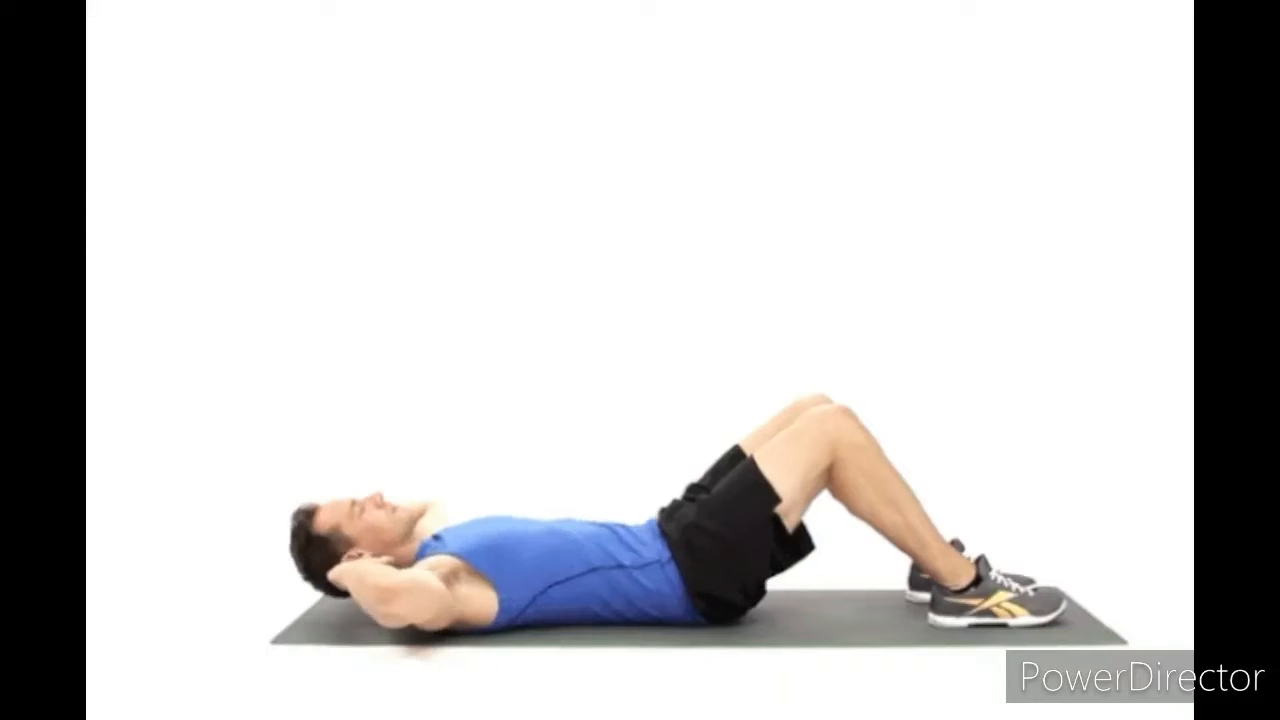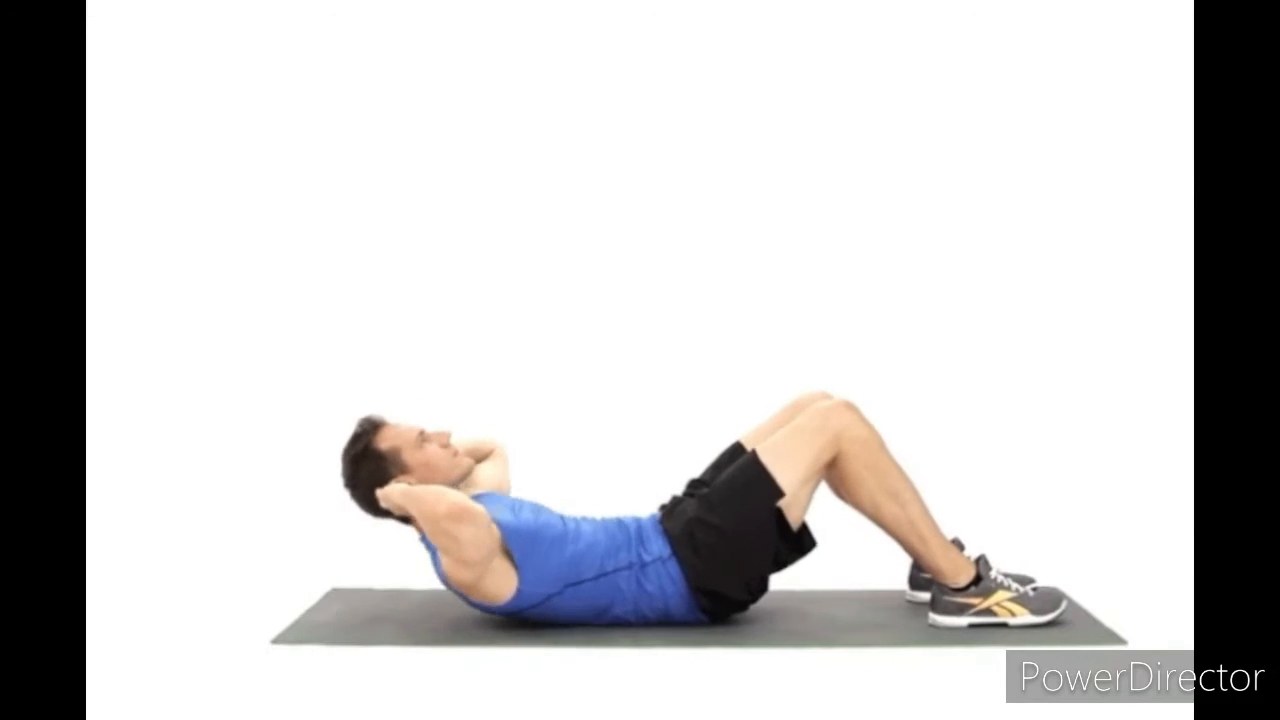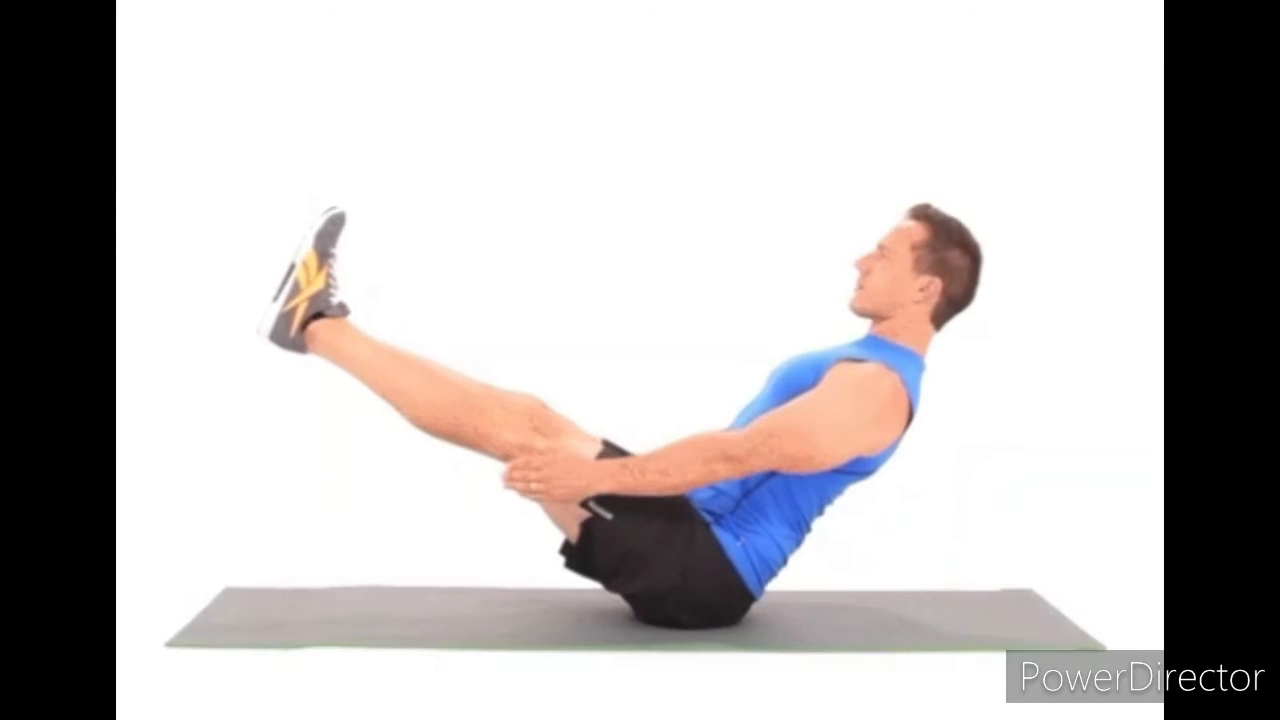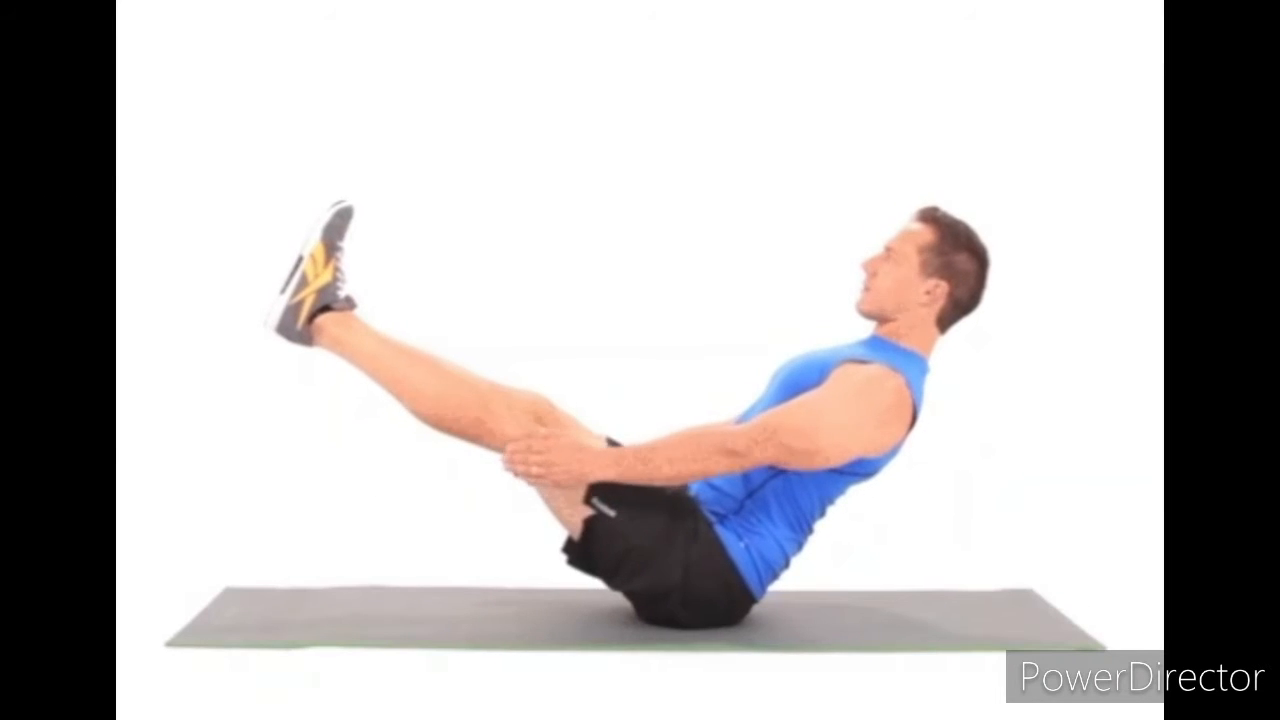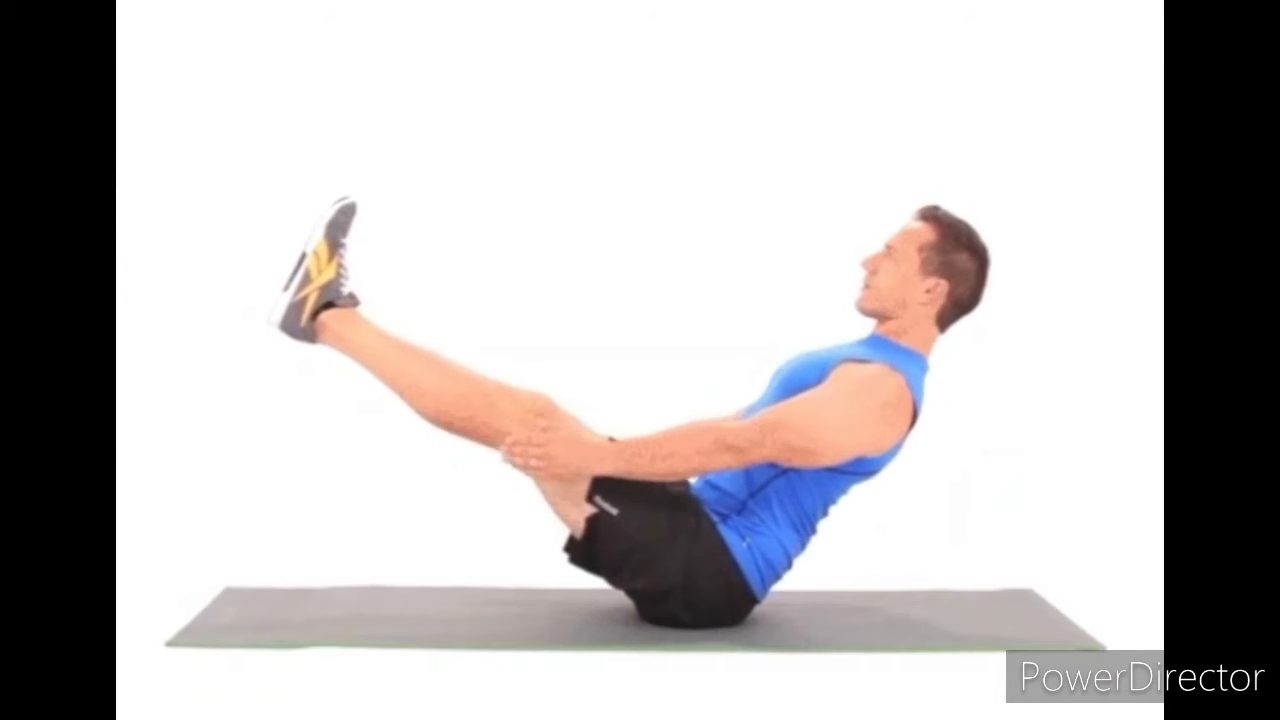
dt=1s
person 1, frame 1
left shoulder: (438, 551)
right shoulder: (436, 587)
left elbow: (425, 510)
right elbow: (400, 599)
left wrist: (386, 516)
right wrist: (356, 570)
left hip: (669, 542)
right hip: (693, 577)
left knee: (819, 410)
right knee: (832, 429)
left ankle: (940, 566)
right ankle: (965, 588)
person 1, frame 2
left shoulder: (472, 512)
right shoulder: (467, 562)
left elbow: (495, 450)
right elbow: (455, 516)
left wrist: (442, 463)
right wrist: (407, 496)
left hip: (677, 537)
right hip: (697, 573)
left knee: (820, 408)
right knee: (837, 422)
left ankle: (940, 567)
right ankle: (966, 586)
person 1, frame 3
left shoulder: (877, 388)
right shoulder: (862, 365)
left elbow: (738, 455)
left wrist: (595, 478)
right wrist: (599, 473)
left hip: (701, 569)
right hip: (697, 542)
left knee: (520, 428)
right knee: (529, 420)
left ankle: (319, 326)
right ankle: (323, 326)
person 1, frame 4
left shoulder: (880, 391)
right shoulder: (863, 364)
left elbow: (740, 449)
right elbow: (745, 436)
left wrist: (597, 462)
right wrist: (606, 459)
left hip: (703, 568)
right hip: (703, 541)
left knee: (523, 421)
right knee: (533, 416)
left ankle: (324, 320)
right ankle: (333, 320)
person 1, frame 5
left shoulder: (881, 390)
right shoulder: (864, 364)
left elbow: (738, 445)
right elbow: (744, 431)
left wrist: (595, 454)
right wrist: (604, 453)
left hip: (706, 569)
right hip: (704, 541)
left knee: (528, 417)
right knee: (533, 416)
left ankle: (329, 316)
right ankle: (335, 316)
